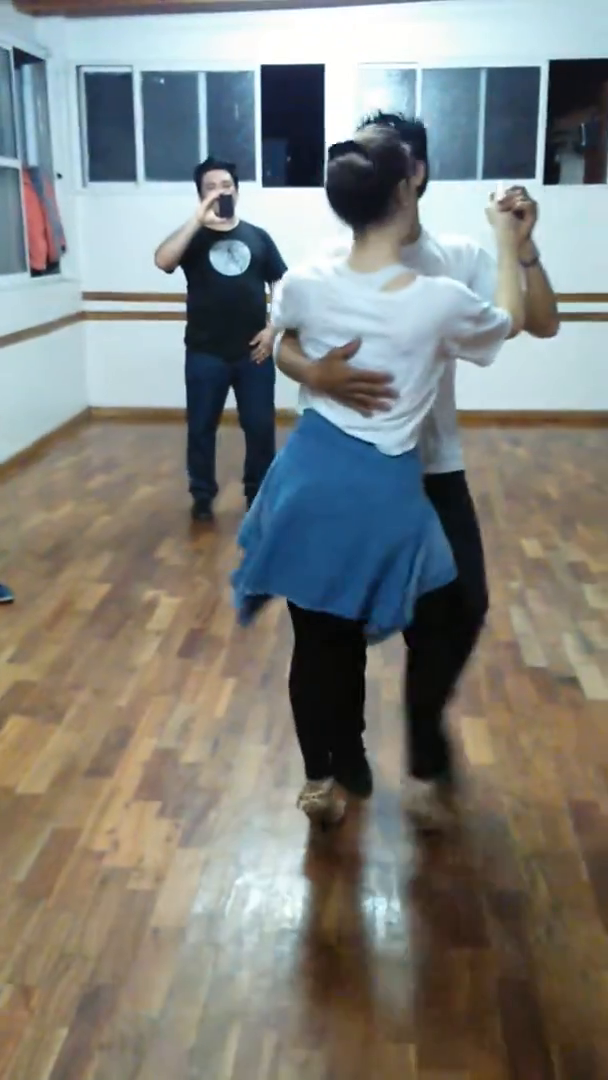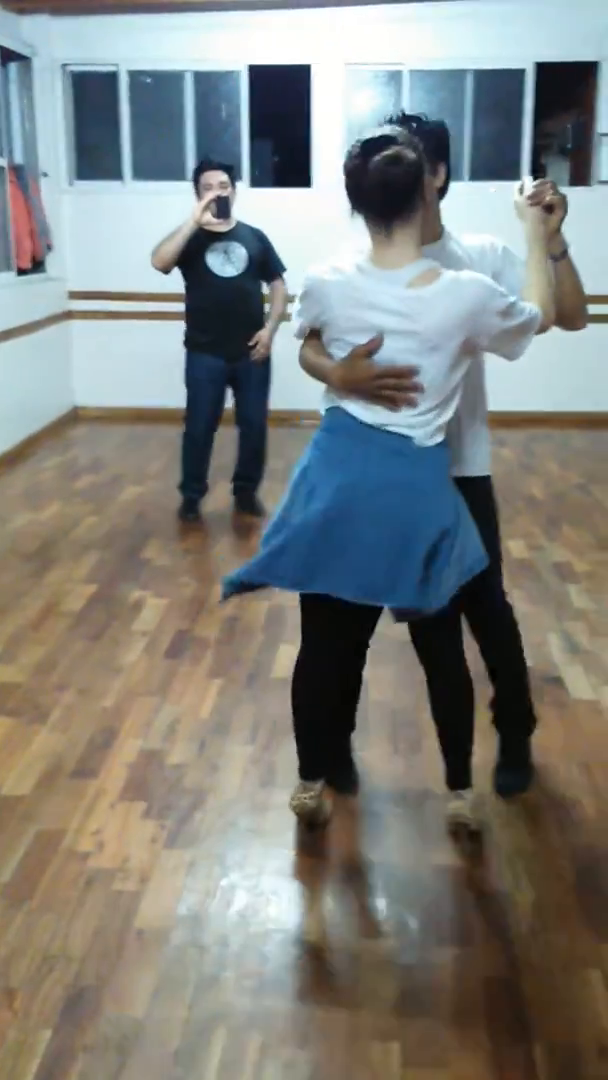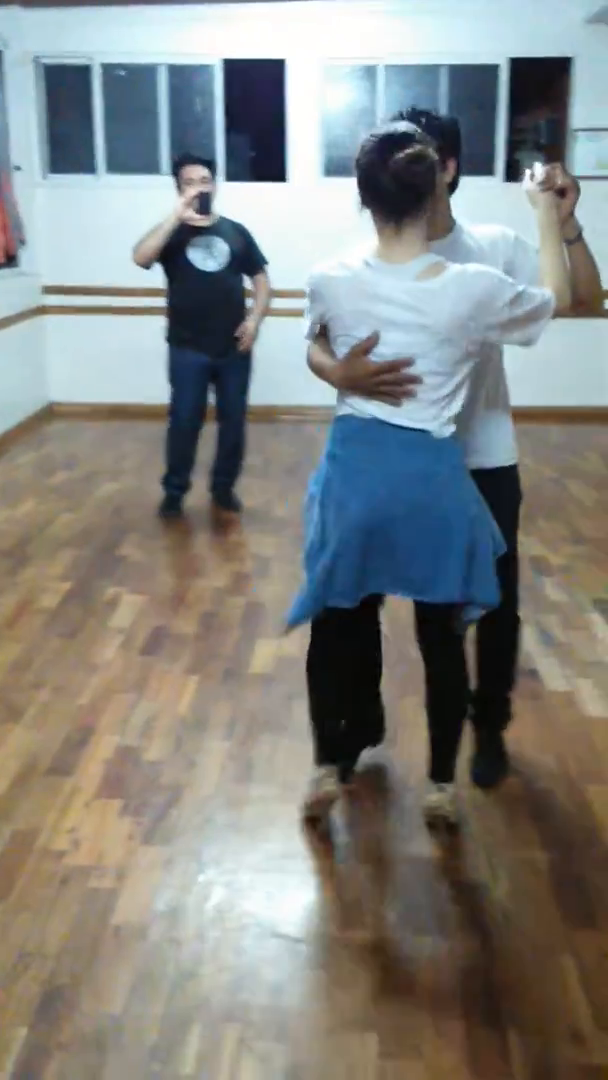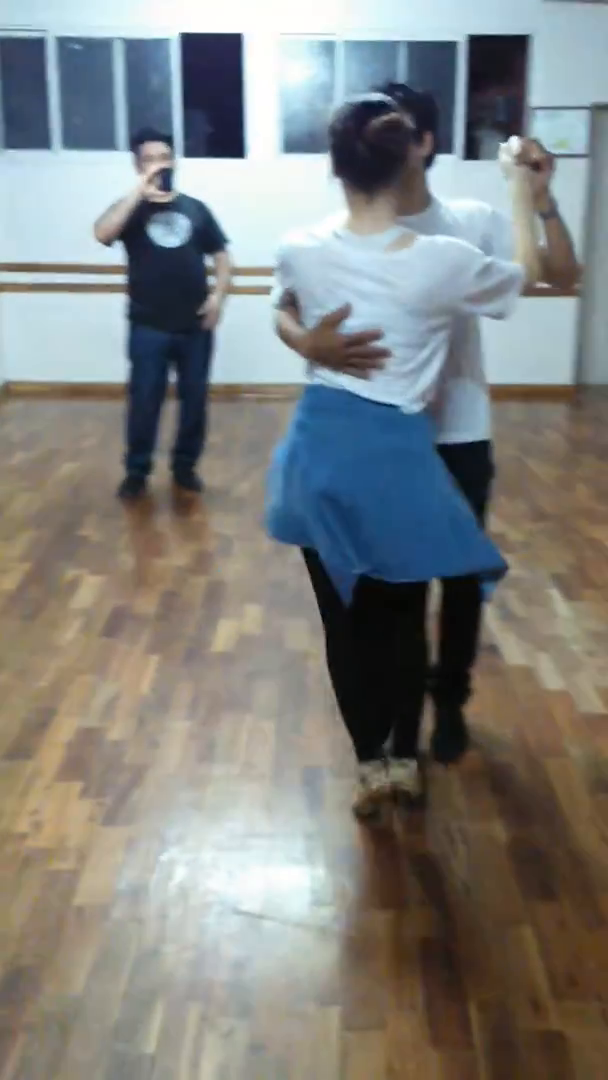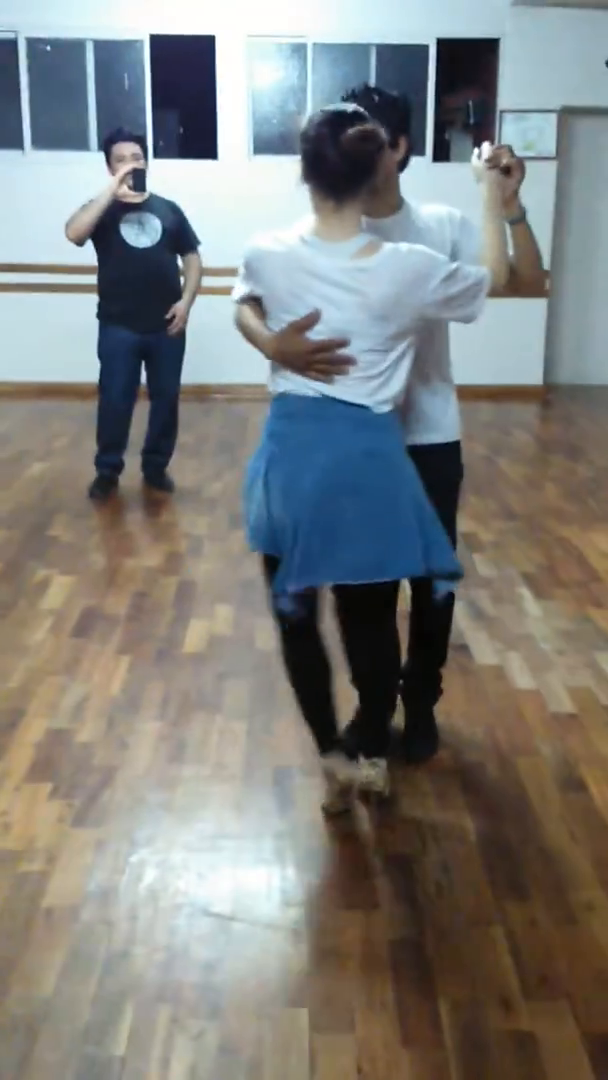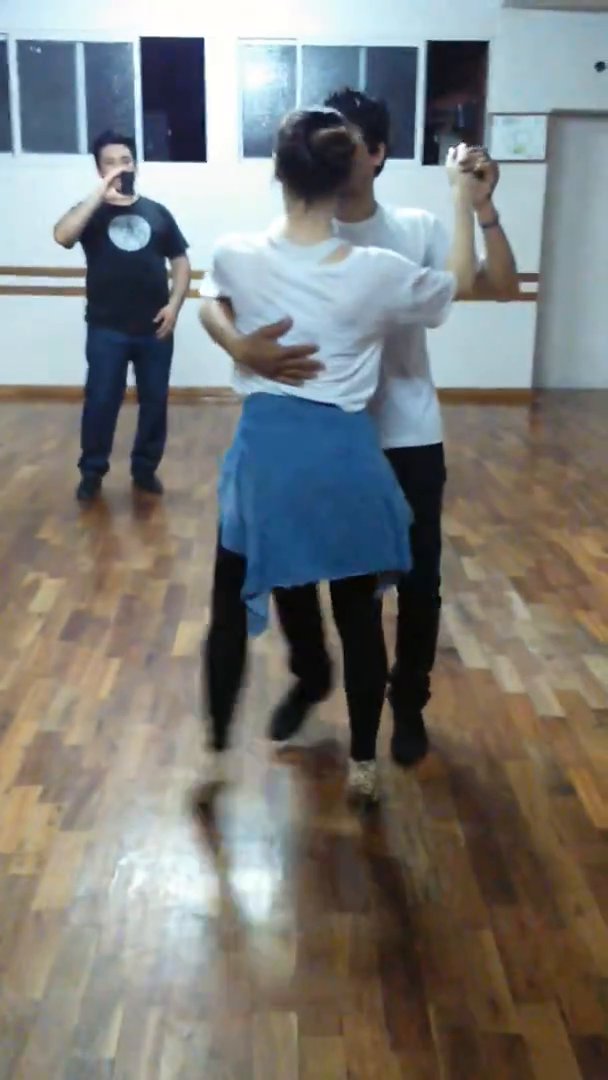
dt=0.2s
person 1, frame 1
left shoulder: (304, 284)
right shoulder: (440, 301)
right elbow: (509, 322)
right wrist: (507, 240)
left hip: (309, 476)
right hip: (384, 489)
left knee: (315, 643)
left ankle: (320, 780)
person 1, frame 2
left shoulder: (326, 283)
right shoulder: (465, 295)
right elbow: (541, 316)
right wrist: (535, 233)
left hip: (337, 473)
right hip: (417, 484)
left knee: (325, 640)
left ankle: (311, 784)
person 1, frame 3
left shoulder: (331, 281)
right shoulder: (472, 288)
right elbow: (555, 301)
right wrist: (549, 219)
left hip: (354, 470)
right hip: (432, 478)
left knee: (334, 628)
left ankle: (328, 768)
right ankle: (441, 785)
person 1, frame 4
left shoulder: (301, 251)
right shoulder: (441, 261)
right elbow: (526, 273)
right wrist: (523, 192)
left hip: (322, 445)
right hip: (400, 454)
left knee: (344, 619)
right knee: (402, 619)
left ankle: (370, 765)
right ankle: (404, 761)
person 1, frame 5
left shoulder: (267, 255)
right shoulder: (408, 269)
right elbow: (493, 277)
right wrist: (492, 198)
left hip: (294, 449)
right hip: (373, 454)
left knee: (296, 615)
right knee: (374, 618)
left ankle: (333, 756)
right ankle: (373, 759)
person 1, frame 6
left shoulder: (235, 257)
right shoulder: (378, 272)
left elbow: (210, 302)
right elbow: (459, 282)
right wrist: (463, 201)
left hip: (266, 453)
right hip: (347, 458)
left knee: (230, 612)
right knee: (358, 620)
left ankle: (215, 753)
right ankle: (362, 765)
person 2, frame 1
left shoulder: (460, 257)
left elbow: (542, 324)
right elbow: (284, 347)
left wrist: (523, 246)
right wrist: (318, 375)
left hip: (435, 466)
left knee: (464, 606)
left ankle: (426, 725)
person 2, frame 2
left shoulder: (484, 256)
left elbow: (570, 317)
right elbow: (309, 346)
left wrist: (552, 240)
right wrist: (340, 376)
left hip: (463, 468)
left knee: (487, 609)
left ankle: (516, 732)
person 2, frame 3
left shoulder: (497, 248)
right elbow: (317, 343)
right wrist: (341, 373)
left hip: (485, 461)
left knee: (495, 601)
right knee: (431, 605)
left ankle: (488, 726)
right ankle: (369, 721)
person 2, frame 4
left shoulder: (474, 222)
left elbow: (563, 276)
right elbow: (286, 309)
left wrist: (540, 198)
right wrist: (309, 343)
left hip: (460, 436)
left knee: (461, 577)
left ankle: (449, 700)
person 2, frame 5
left shoulder: (444, 226)
left elbow: (528, 284)
right elbow: (249, 304)
left wrist: (511, 204)
right wrist: (275, 345)
left hip: (429, 437)
left knee: (433, 578)
left ankle: (420, 699)
person 2, frame 6
left shoulder: (418, 230)
left elbow: (502, 288)
right elbow: (218, 304)
left wrist: (483, 208)
right wrist: (246, 348)
left hip: (409, 440)
left knee: (418, 581)
left ankle: (408, 703)
right ankle: (309, 677)
person 3, frame 1
left shoulder: (257, 236)
right shoulder: (193, 237)
left elbow: (280, 286)
right elbow: (163, 261)
left wrist: (272, 328)
right wrist: (199, 219)
left hip: (253, 351)
right hip: (205, 353)
left knee: (260, 426)
right knee: (201, 427)
left ankle: (258, 492)
right ankle: (202, 495)
person 3, frame 2
left shoulder: (254, 237)
right shoulder: (190, 238)
left elbow: (278, 286)
right elbow: (159, 262)
left wrist: (270, 328)
right wrist: (196, 220)
left hip: (251, 351)
right hip: (205, 353)
left knee: (254, 425)
right knee: (199, 426)
left ankle: (246, 491)
right ankle: (191, 494)
person 3, frame 3
left shoulder: (235, 231)
right shoulder: (172, 232)
left elbow: (261, 278)
right elbow: (141, 257)
left wrist: (255, 318)
right wrist: (177, 215)
left hip: (233, 347)
right hip: (188, 348)
left knee: (233, 420)
right knee: (184, 421)
left ankle: (224, 486)
right ankle: (174, 490)
person 3, frame 4
left shoulder: (195, 209)
right shoulder: (131, 209)
left elbow: (221, 256)
right elbow: (102, 234)
left wrist: (218, 295)
right wrist: (139, 191)
left hip: (194, 324)
right hip: (149, 325)
left knee: (194, 398)
right knee: (145, 400)
left ankle: (185, 465)
right ankle: (136, 470)
person 3, frame 5
left shoulder: (168, 209)
right shoulder: (102, 209)
left elbow: (192, 259)
right elbow: (73, 233)
left wrist: (186, 300)
right wrist: (112, 191)
left hip: (166, 325)
right hip: (119, 326)
left knee: (166, 399)
right knee: (115, 400)
left ankle: (156, 465)
right ankle: (107, 469)
person 3, frame 6
left shoulder: (157, 212)
right shoulder: (91, 211)
left elbow: (180, 262)
right elbow: (62, 236)
left wrist: (174, 304)
right wrist: (100, 194)
left hip: (154, 327)
right hip: (107, 328)
left knee: (155, 401)
right knee: (100, 402)
left ankle: (145, 468)
right ankle: (92, 472)
